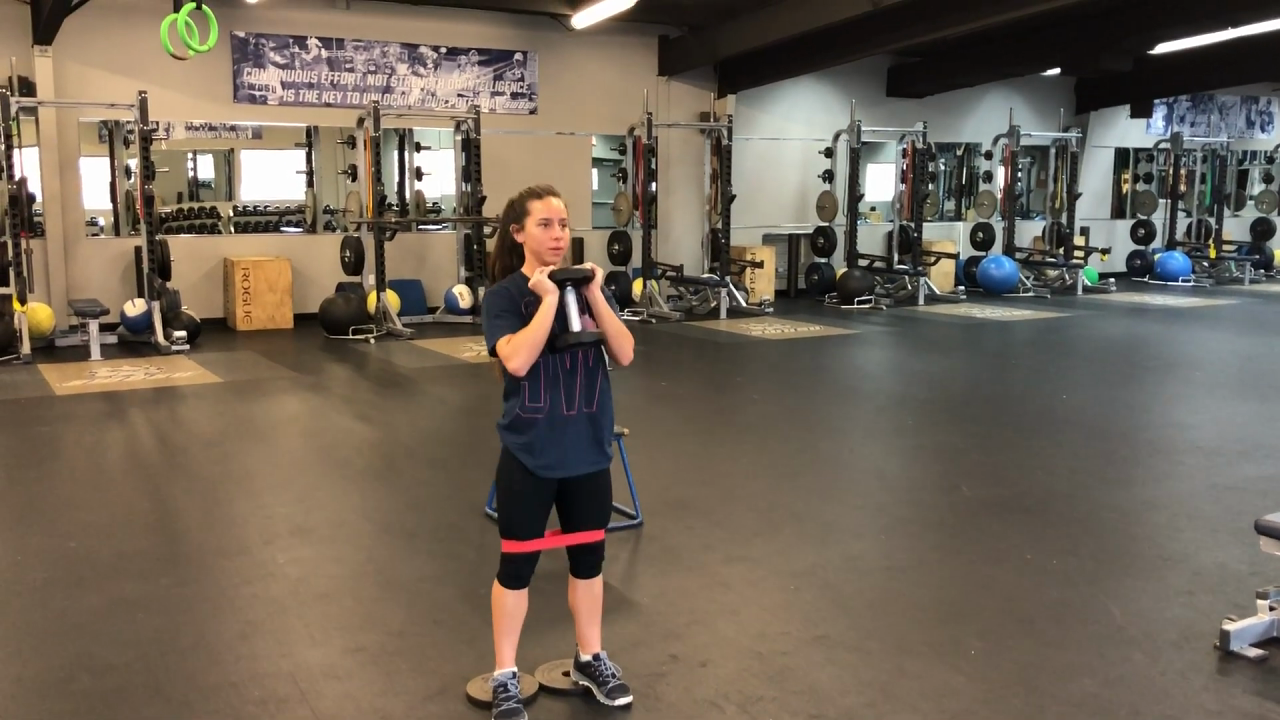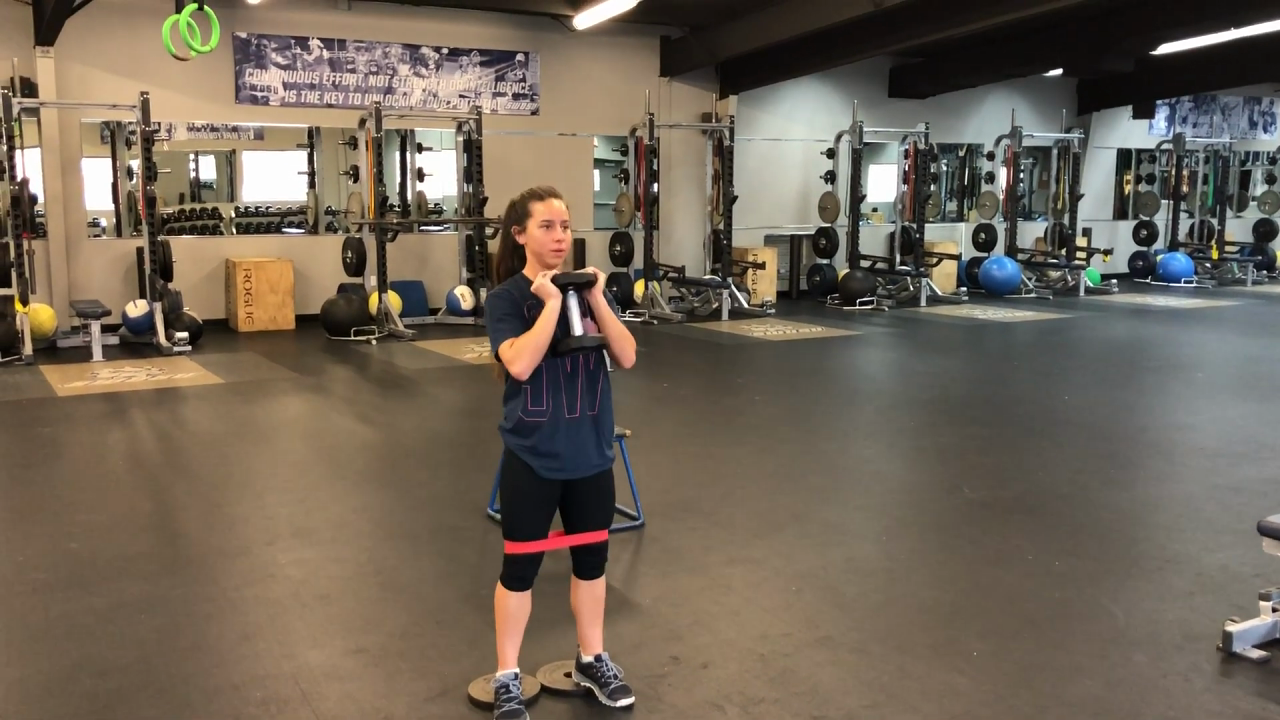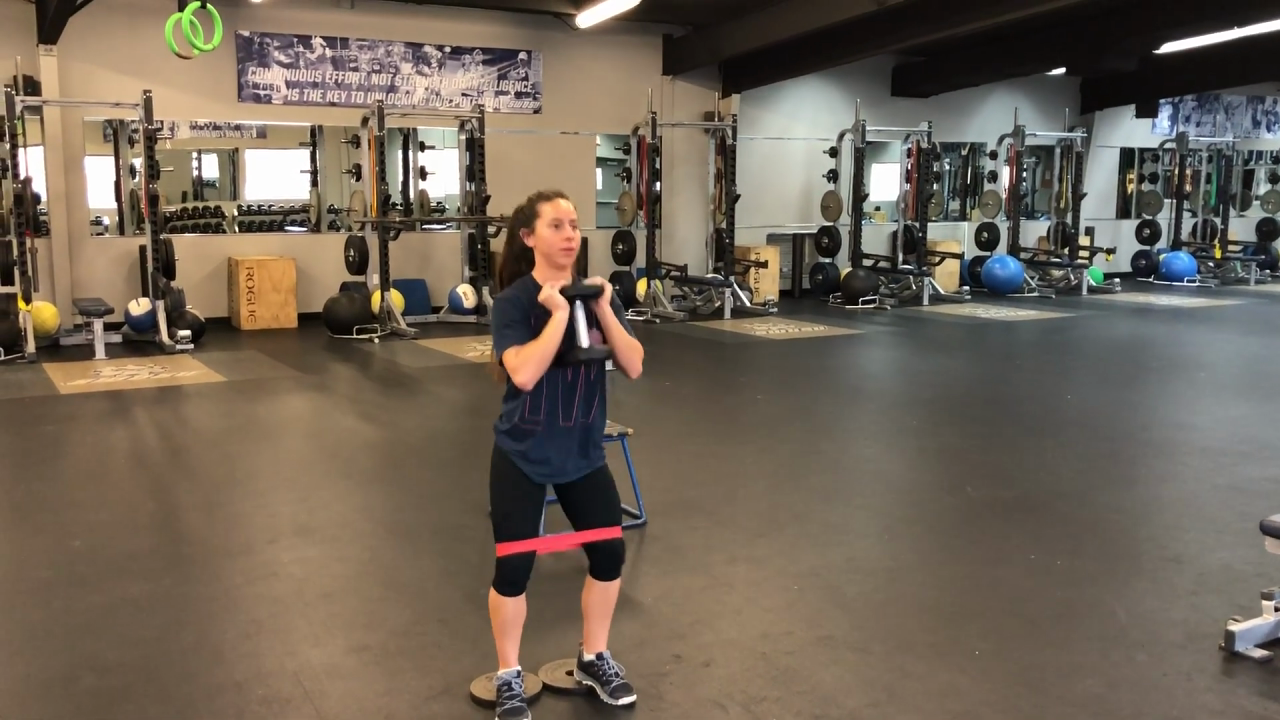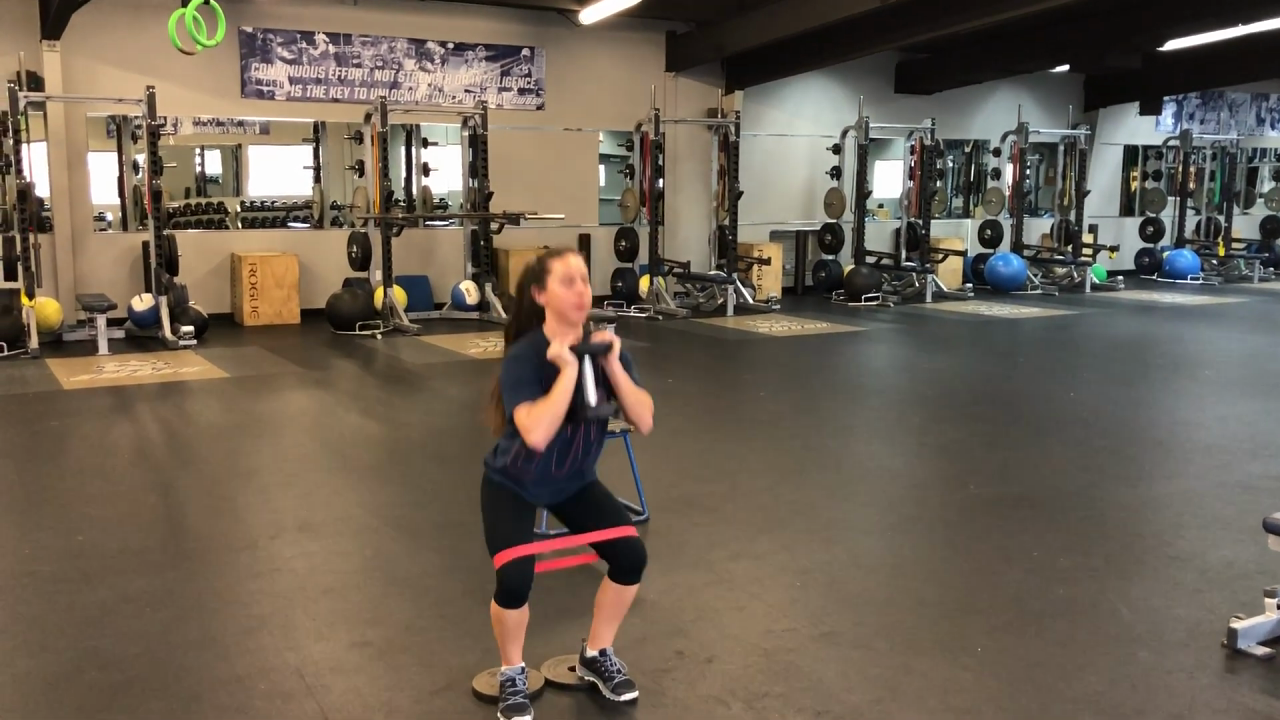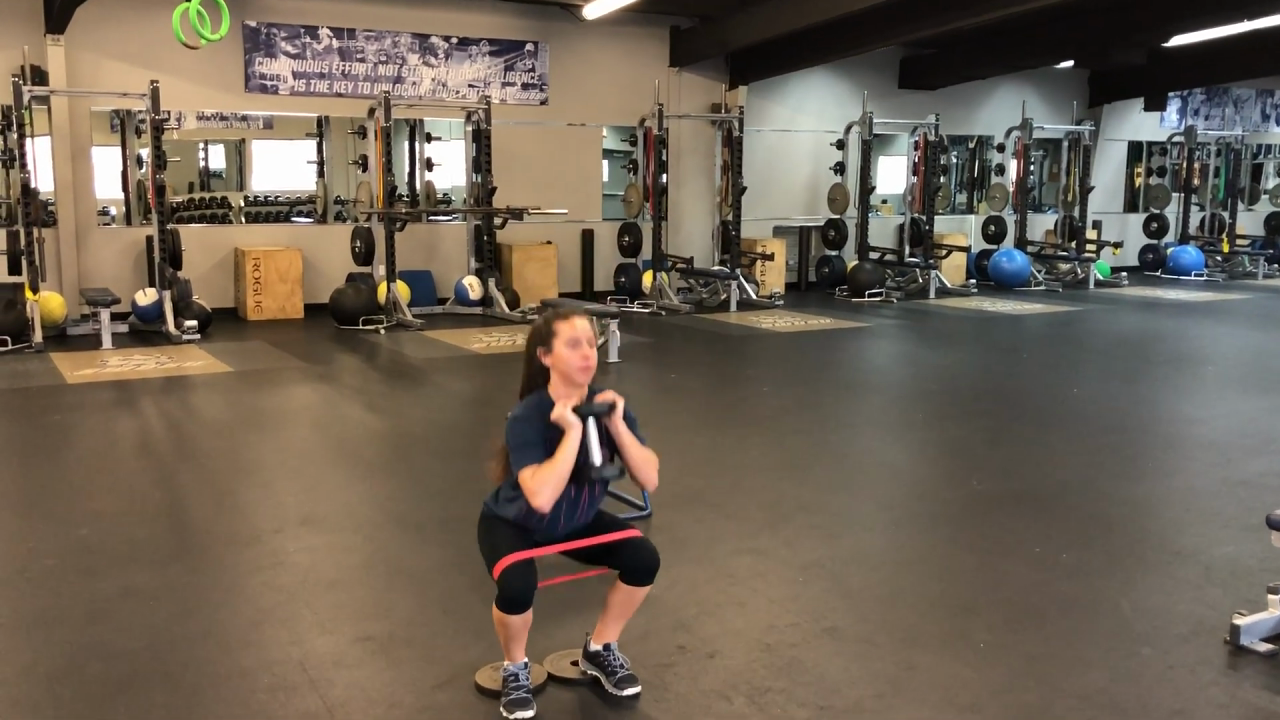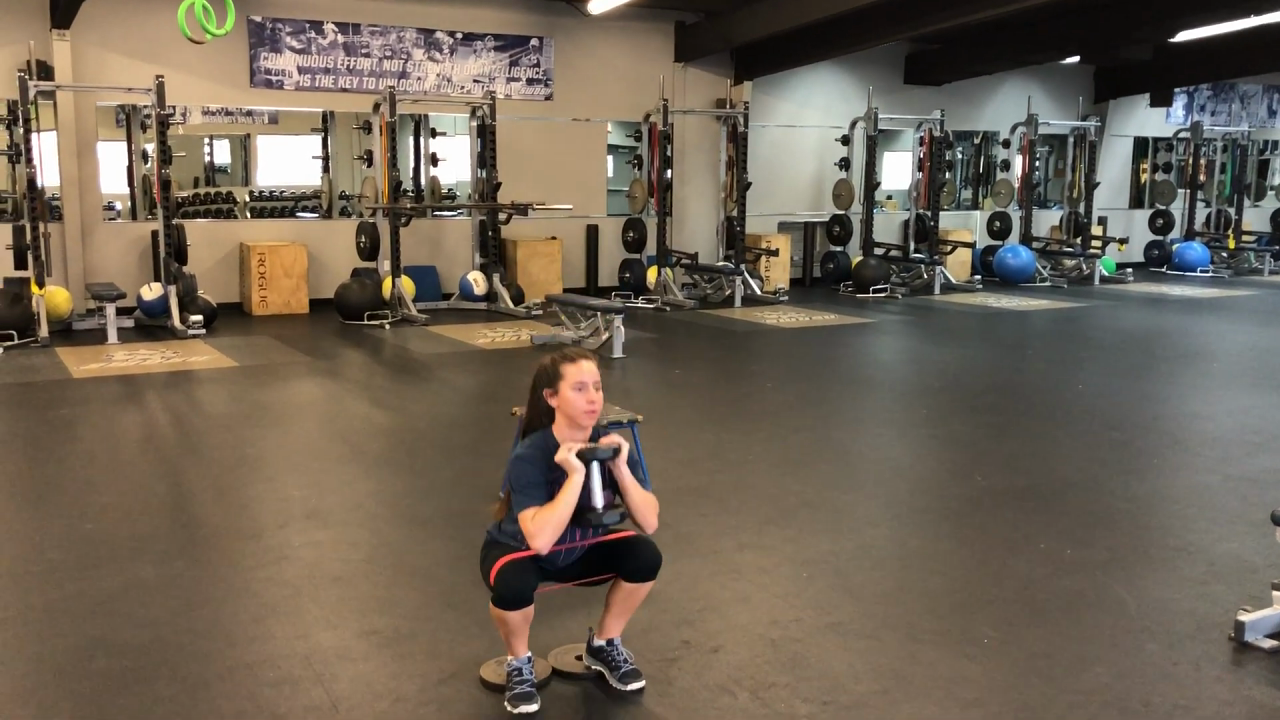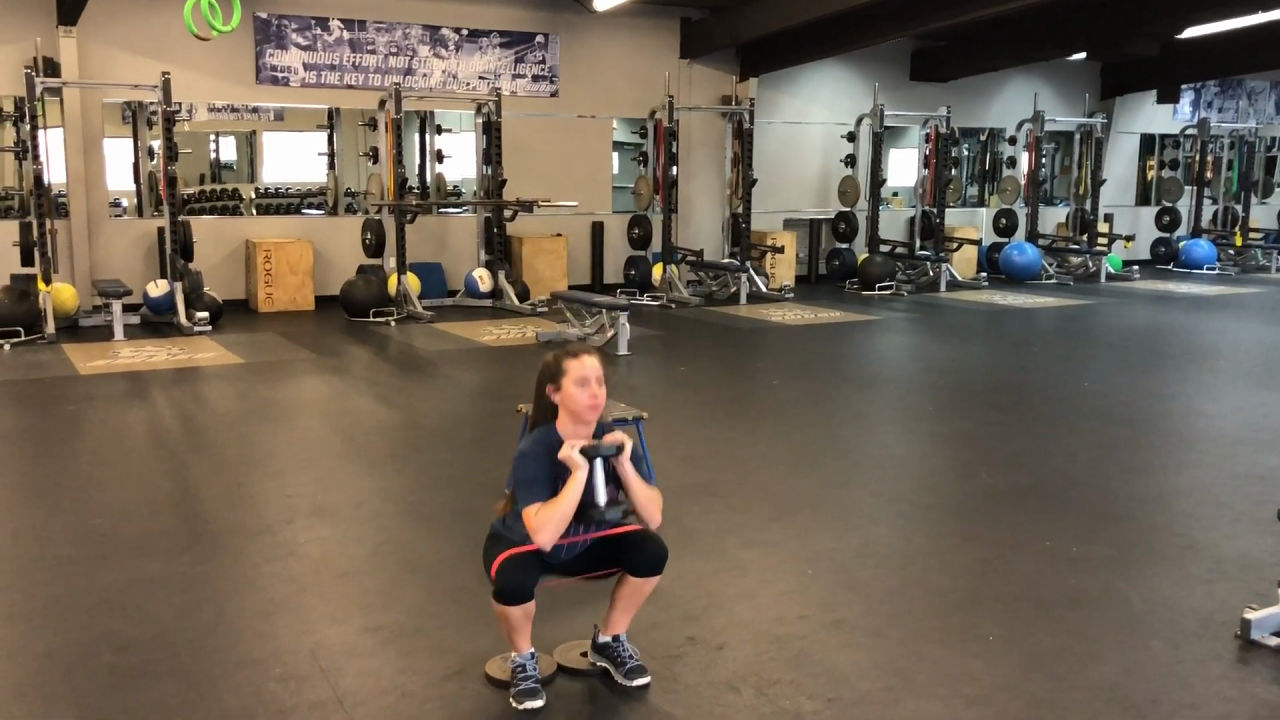
dt=0.2s
person 1, frame 1
left shoulder: (586, 283)
right shoulder: (504, 295)
left elbow: (624, 354)
right elbow: (517, 360)
left wrist: (594, 296)
right wrist: (549, 299)
left hip: (588, 450)
right hip: (529, 454)
left knee: (588, 557)
right knee: (518, 565)
left ankle: (590, 661)
person 1, frame 2
left shoulder: (588, 287)
right shoulder: (507, 298)
left elbow: (626, 358)
right elbow: (519, 364)
left wrist: (596, 300)
right wrist: (553, 303)
left hip: (591, 452)
right hip: (532, 455)
left knee: (591, 556)
right knee: (521, 566)
left ankle: (592, 662)
person 1, frame 3
left shoulder: (595, 292)
right shoulder: (513, 302)
left elbow: (634, 367)
right elbow: (524, 375)
left wrist: (603, 309)
right wrist: (559, 313)
left hip: (583, 455)
right hip: (522, 456)
left knee: (608, 554)
right knee: (515, 566)
left ankle: (593, 660)
person 1, frame 4
left shoulder: (603, 347)
right shoulder: (523, 358)
left elbow: (644, 421)
right elbow: (536, 435)
left wrist: (613, 365)
right wrist: (567, 372)
left hip: (574, 482)
right hip: (513, 486)
left knee: (630, 556)
right knee: (514, 578)
left ankle: (595, 656)
right ankle: (512, 675)
person 1, frame 5
left shoulder: (608, 406)
right shoulder: (527, 418)
left elbow: (650, 480)
right elbow: (542, 498)
left wrist: (617, 425)
right wrist: (572, 432)
left hip: (579, 521)
right hip: (513, 524)
left knee: (643, 560)
right knee: (517, 586)
left ankle: (600, 649)
right ankle: (515, 670)
person 1, frame 6
left shoulder: (611, 446)
right shoulder: (530, 457)
left elbow: (649, 523)
right elbow: (540, 540)
left wrist: (621, 469)
right wrist: (576, 474)
left hip: (579, 552)
right hip: (515, 550)
left knee: (645, 558)
right knee: (512, 588)
left ankle: (604, 643)
right ankle: (519, 664)
person 1, frame 7
left shoulder: (615, 442)
right shoulder: (535, 451)
left elbow: (653, 516)
right elbow: (542, 536)
left wrist: (624, 466)
right wrist: (579, 471)
left hip: (581, 541)
right hip: (519, 543)
left knee: (651, 553)
right knee: (515, 583)
left ankle: (609, 641)
right ankle: (522, 661)
